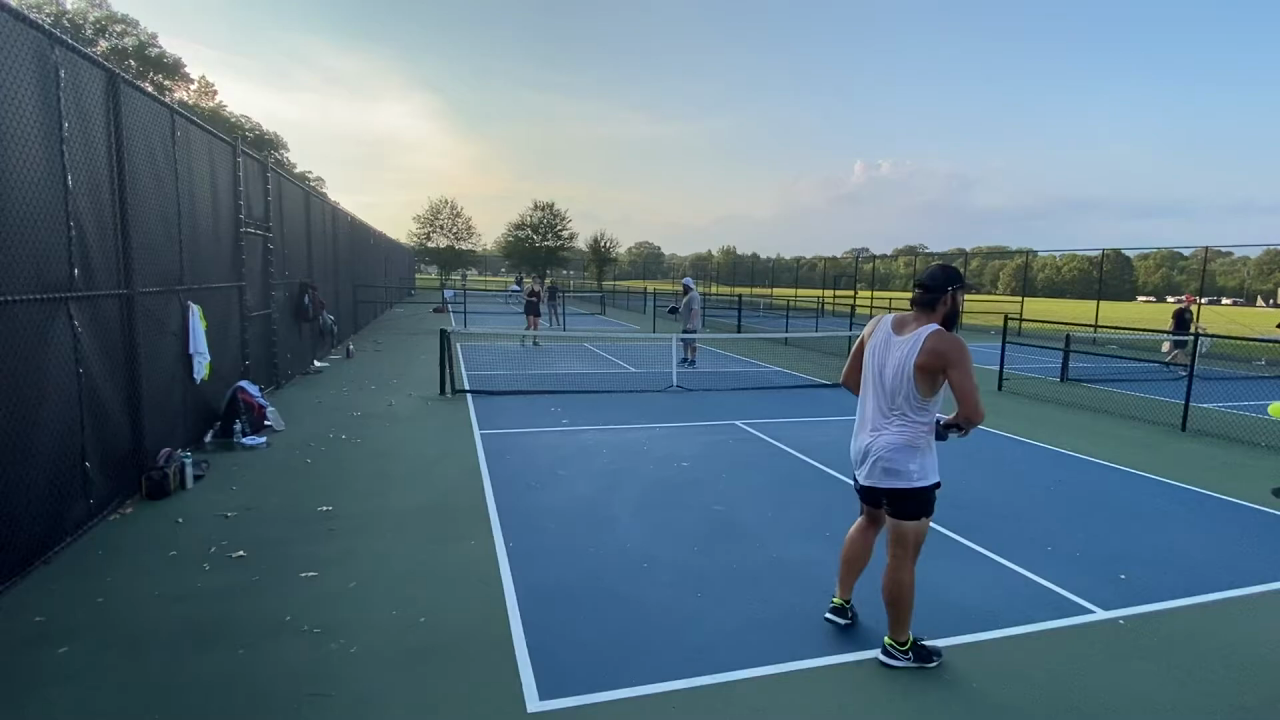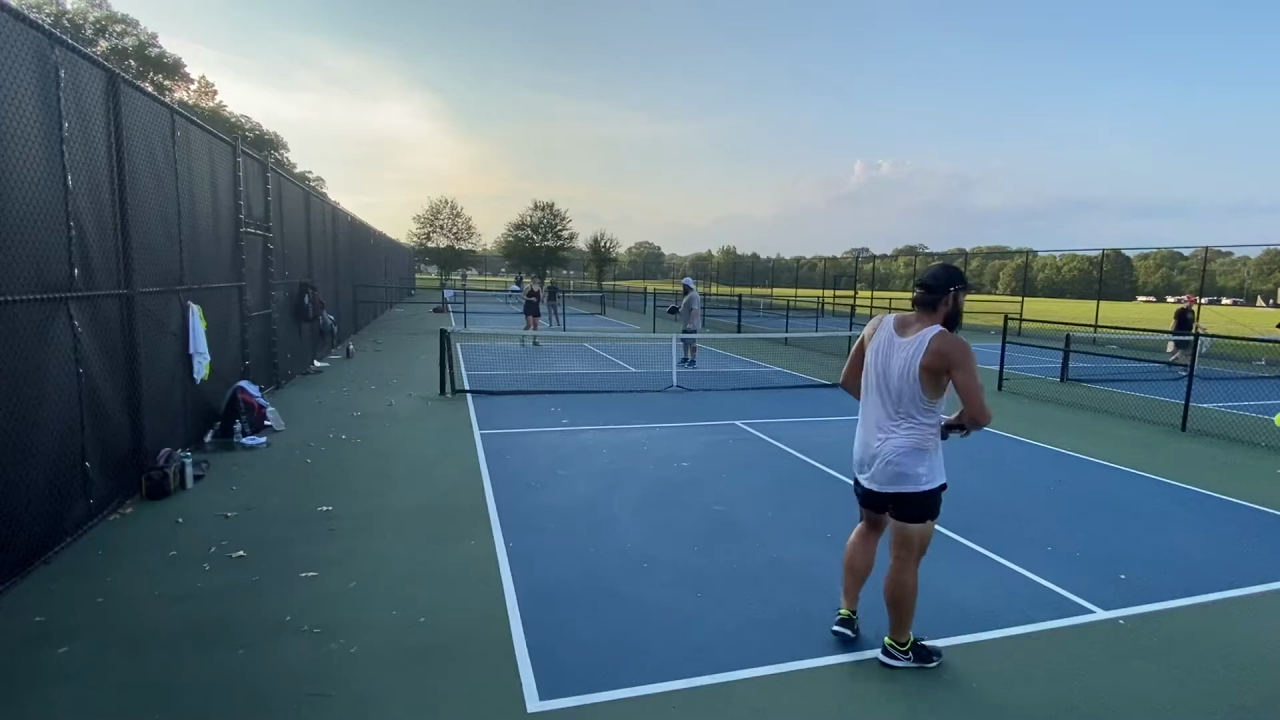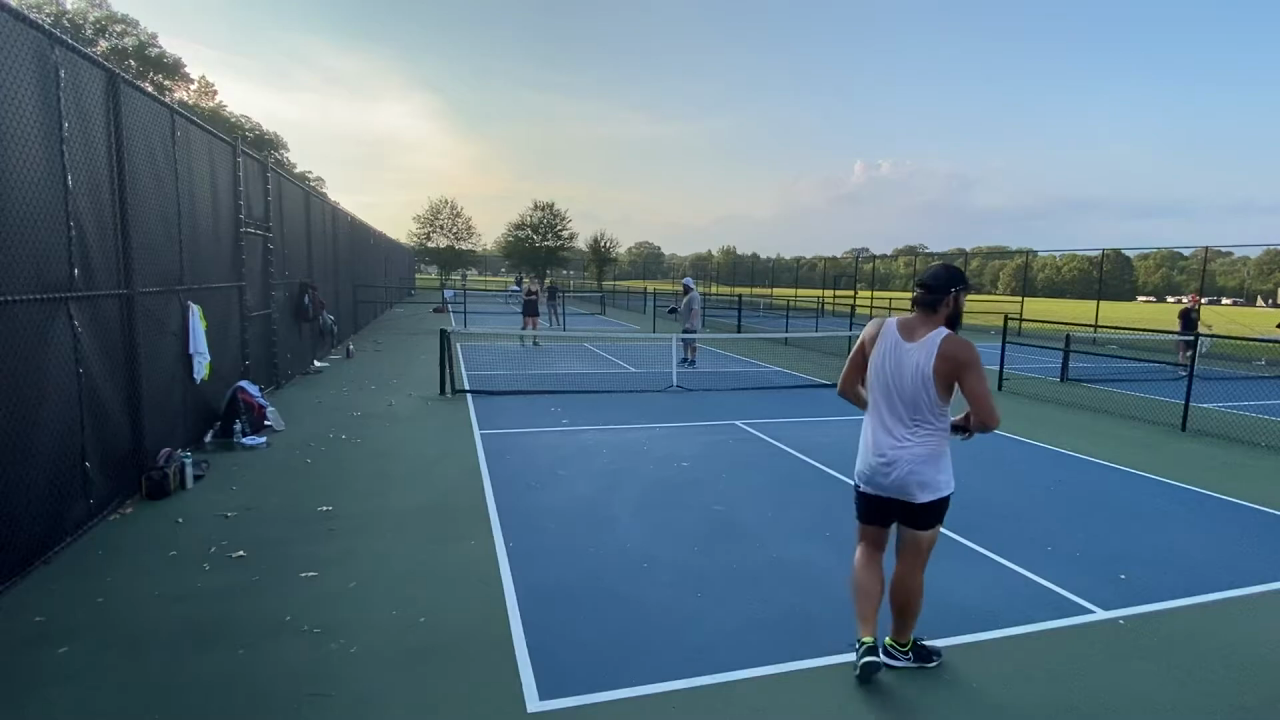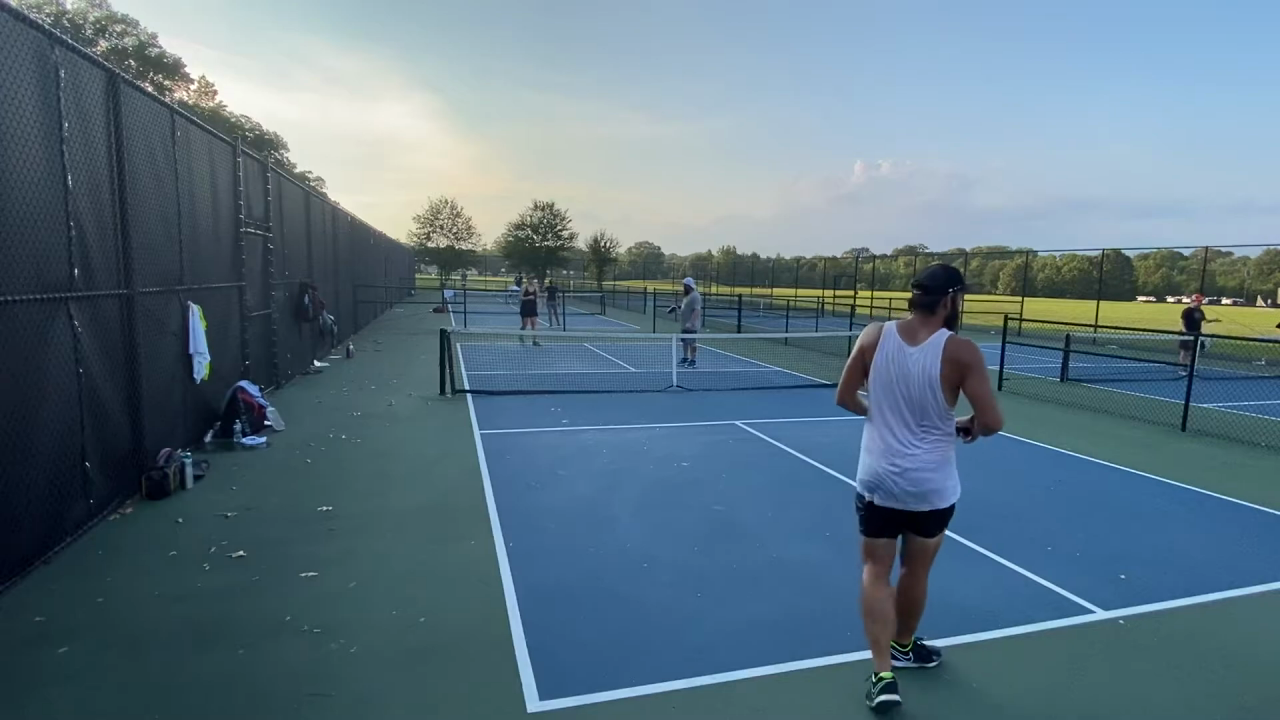
dt=0.1s
person 1, frame 1
left shoulder: (877, 326)
right shoulder: (946, 346)
left elbow: (849, 379)
right elbow: (974, 413)
right wrist: (957, 421)
left hip: (866, 450)
right hip: (907, 462)
left knee: (868, 520)
right knee: (902, 554)
left ankle: (840, 602)
right ankle: (898, 644)
person 1, frame 2
left shoulder: (877, 326)
right shoulder: (950, 347)
left elbow: (848, 382)
right elbow: (979, 415)
right wrist: (959, 420)
left hip: (868, 454)
right hip: (914, 465)
left knee: (869, 526)
right knee: (906, 556)
left ankle: (847, 612)
right ankle: (898, 644)
person 1, frame 3
left shoulder: (876, 331)
right shoulder: (957, 349)
left elbow: (847, 389)
right elbow: (988, 418)
right wrist: (967, 422)
left hip: (872, 467)
right hip: (924, 476)
left knee: (869, 547)
right knee: (912, 565)
left ankle: (867, 643)
right ankle: (900, 647)
person 1, frame 4
left shoulder: (874, 336)
right shoulder: (961, 351)
left elbow: (844, 397)
right elbow: (991, 421)
right wrist: (968, 424)
left hip: (876, 474)
right hip: (931, 481)
left knee: (875, 568)
right knee: (916, 569)
left ankle: (882, 675)
right ankle: (903, 647)
